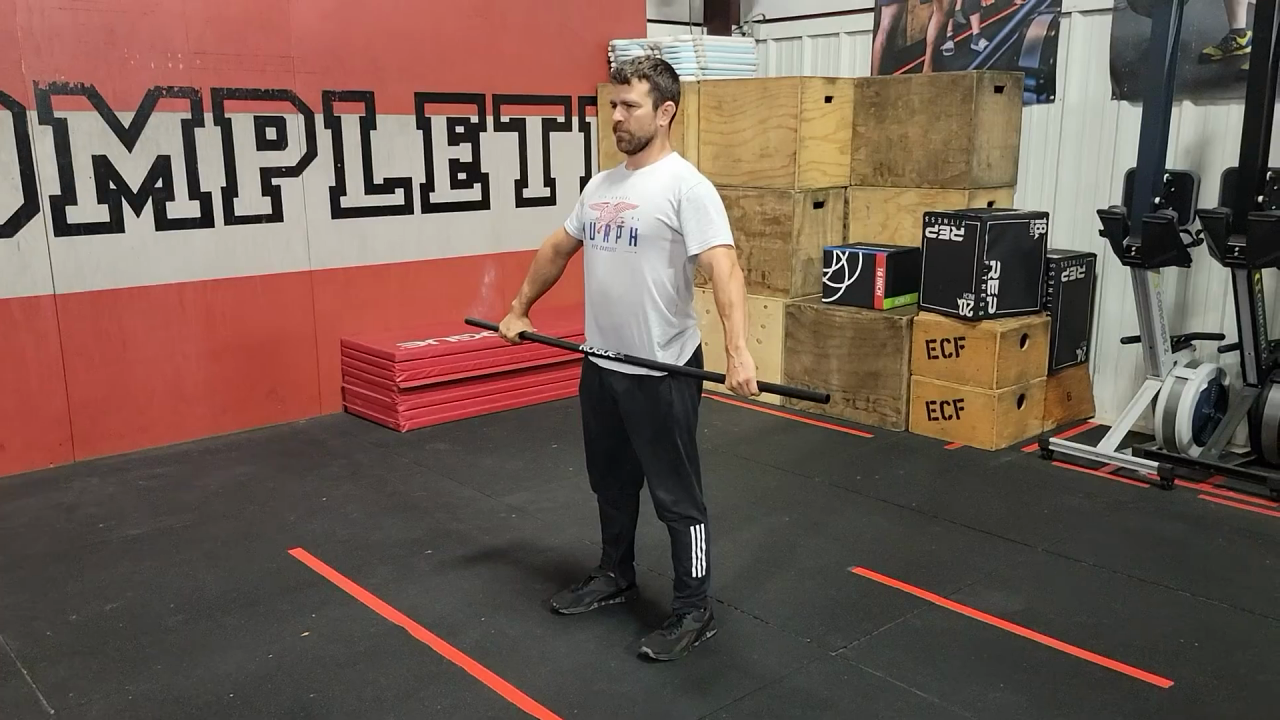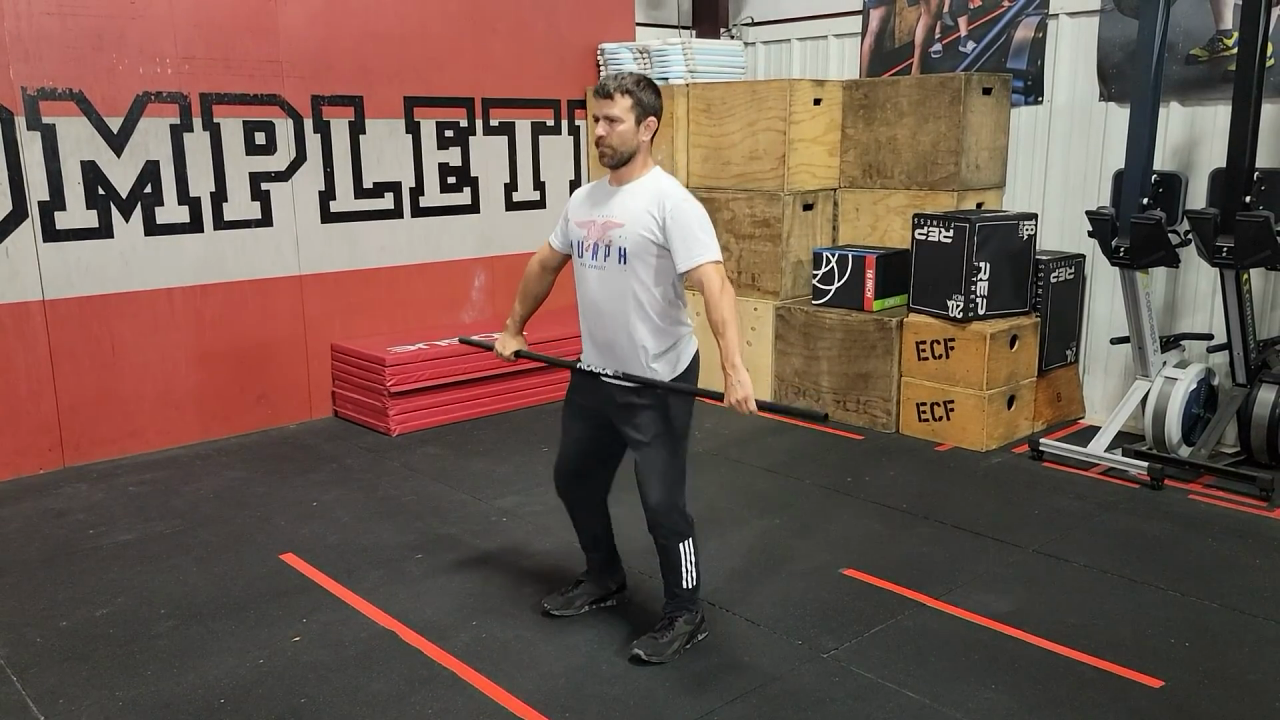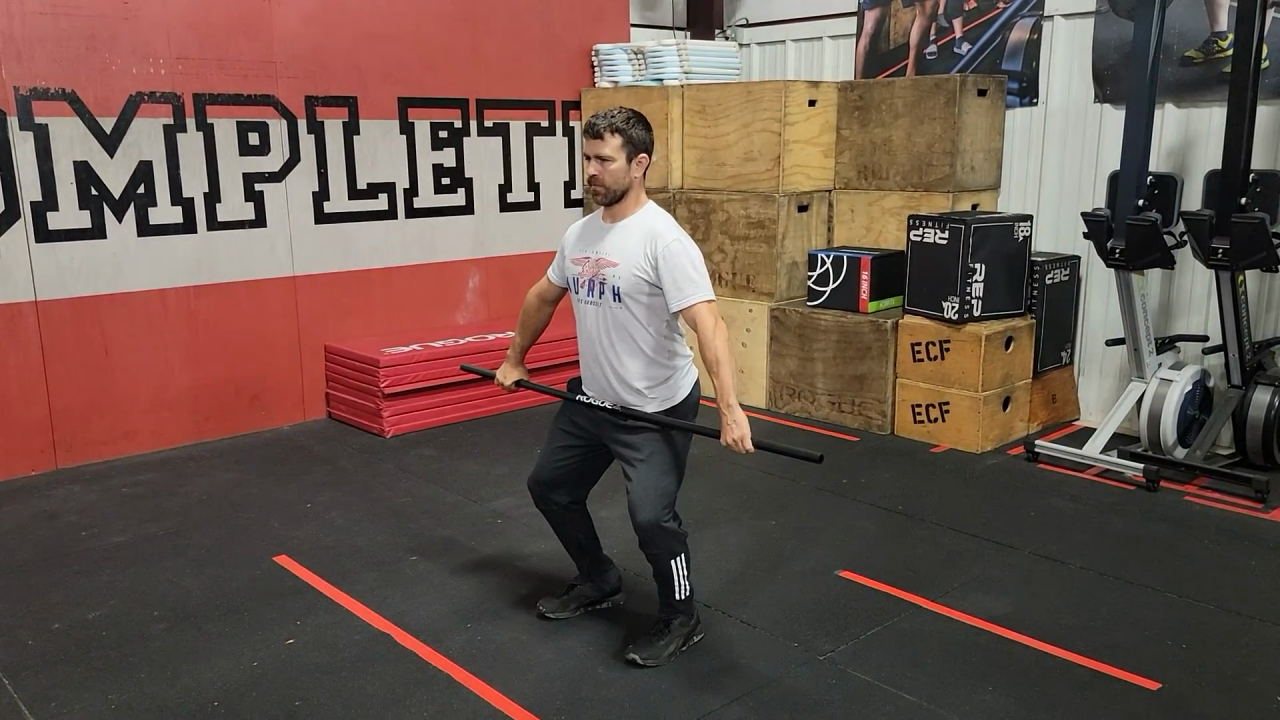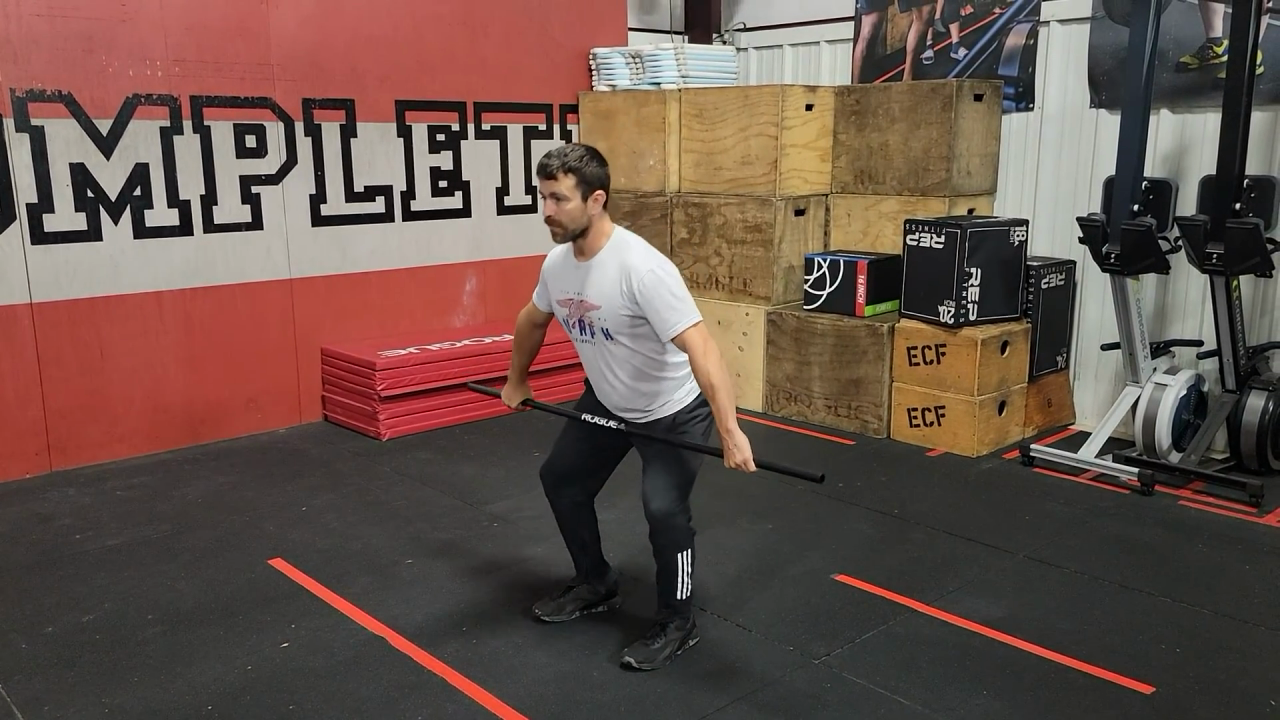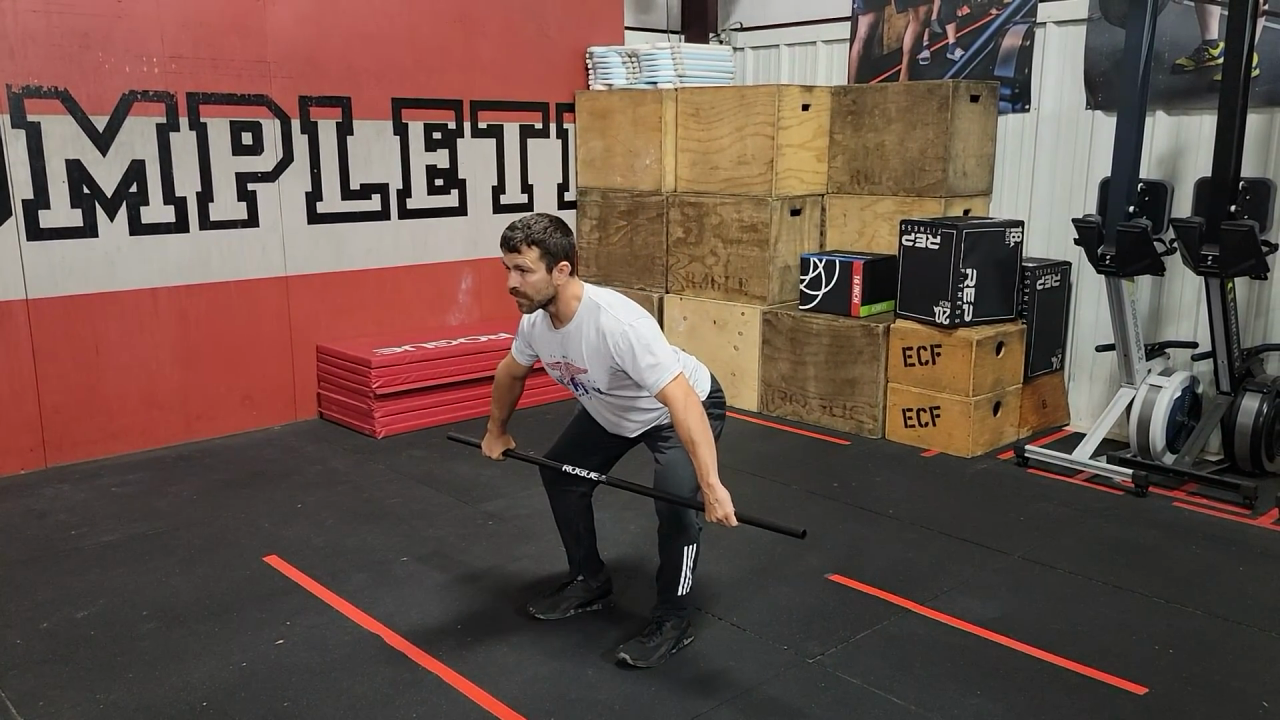
dt=1s
person 1, frame 1
left shoulder: (685, 186)
right shoulder: (601, 186)
left elbow: (723, 267)
right elbow: (558, 249)
left wrist: (738, 351)
right wrist: (519, 308)
left hip: (662, 372)
right hip: (601, 364)
left knee: (675, 497)
right knee: (610, 482)
left ankle: (693, 610)
right ankle: (615, 575)
person 1, frame 2
left shoulder: (670, 202)
right shoulder: (583, 200)
left elbow: (713, 284)
right elbow: (544, 265)
left wrist: (734, 369)
right wrist: (513, 327)
left hip: (657, 381)
right hip: (595, 374)
left knee: (662, 502)
right knee: (574, 479)
left ankle: (685, 613)
right ankle: (603, 578)
person 1, frame 3
left shoulder: (663, 239)
right shoulder: (579, 234)
left elbow: (707, 323)
right elbow: (543, 296)
left wrist: (729, 409)
right wrist: (514, 359)
left hip: (656, 409)
right hip: (592, 398)
left knee: (651, 515)
right knee: (549, 486)
left ankle: (680, 619)
right ankle: (599, 582)
person 1, frame 4
left shoulder: (640, 267)
right shoulder: (558, 263)
left elbow: (700, 346)
right elbow: (532, 320)
left wrist: (729, 431)
right wrist: (516, 380)
left hip: (672, 410)
right hip: (605, 403)
left knee: (664, 508)
right knee: (561, 479)
left ankle: (676, 623)
right ankle: (595, 584)
person 1, frame 5
left shoulder: (618, 322)
right shoulder: (534, 321)
left elbow: (682, 401)
right elbow: (511, 373)
left wrist: (711, 485)
right wrist: (496, 431)
left hip: (685, 407)
right hip: (612, 409)
left knee: (676, 498)
right knee: (560, 473)
left ankle: (672, 619)
right ankle: (589, 581)
